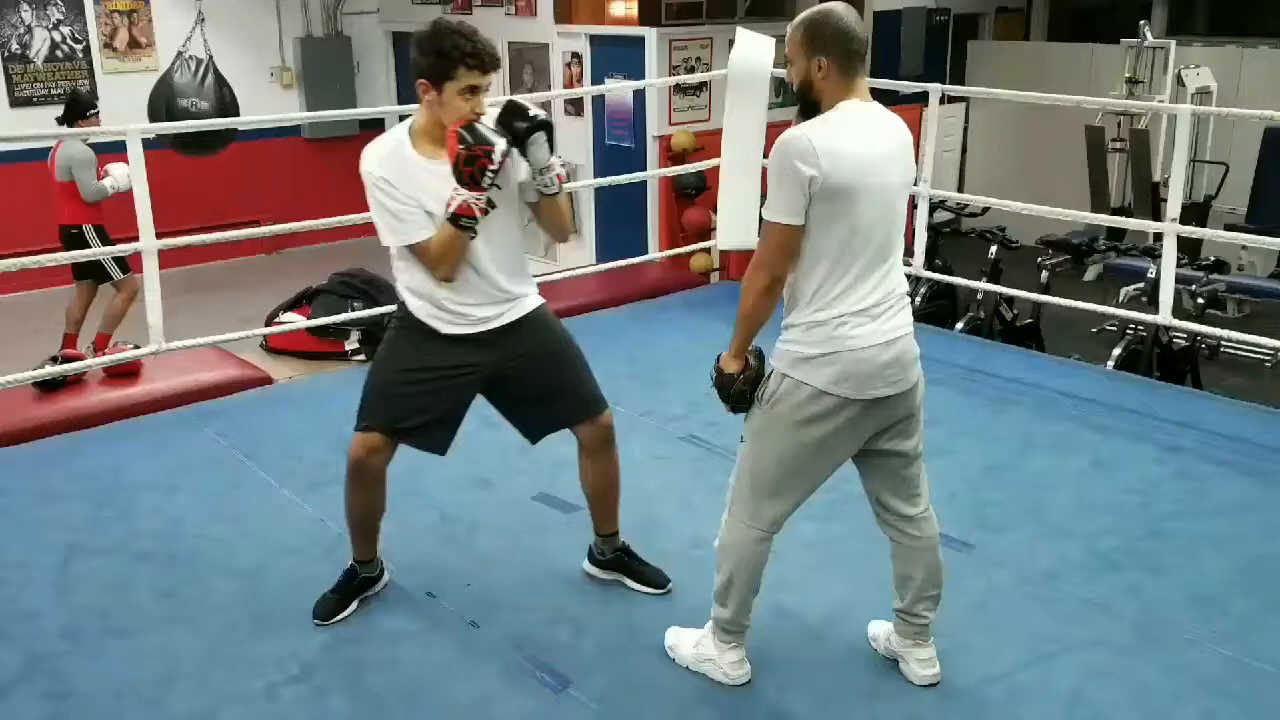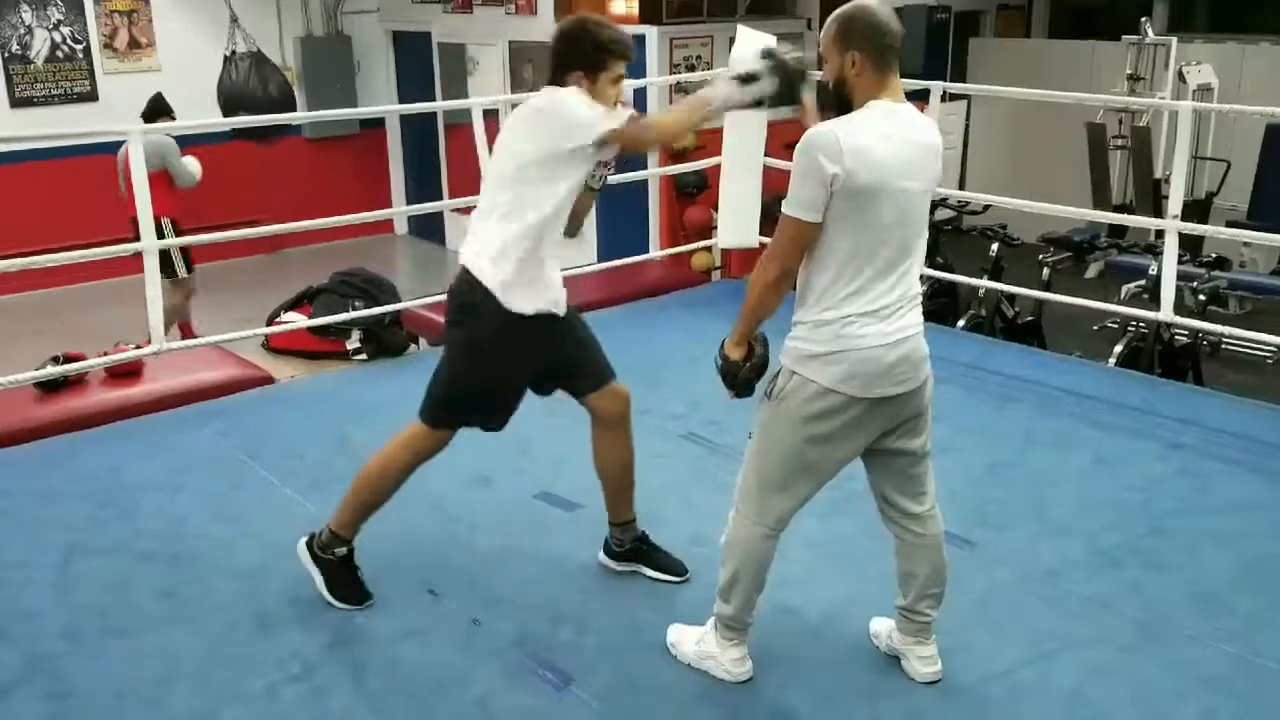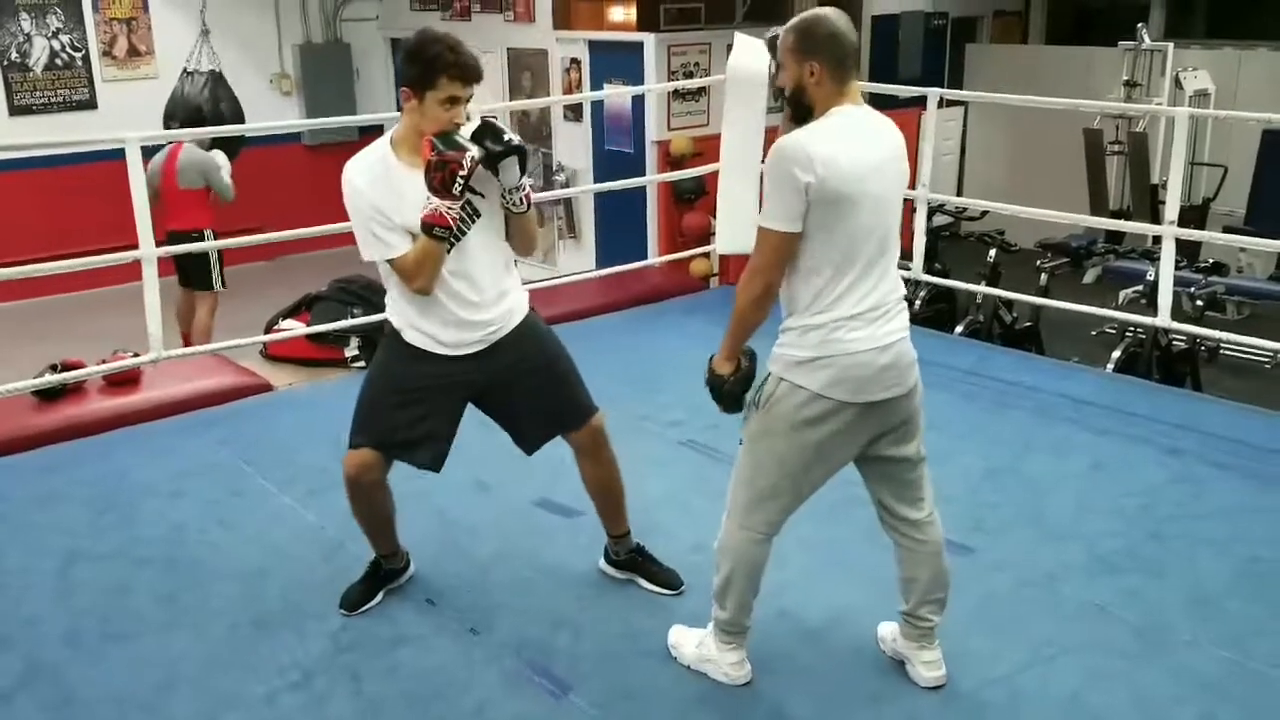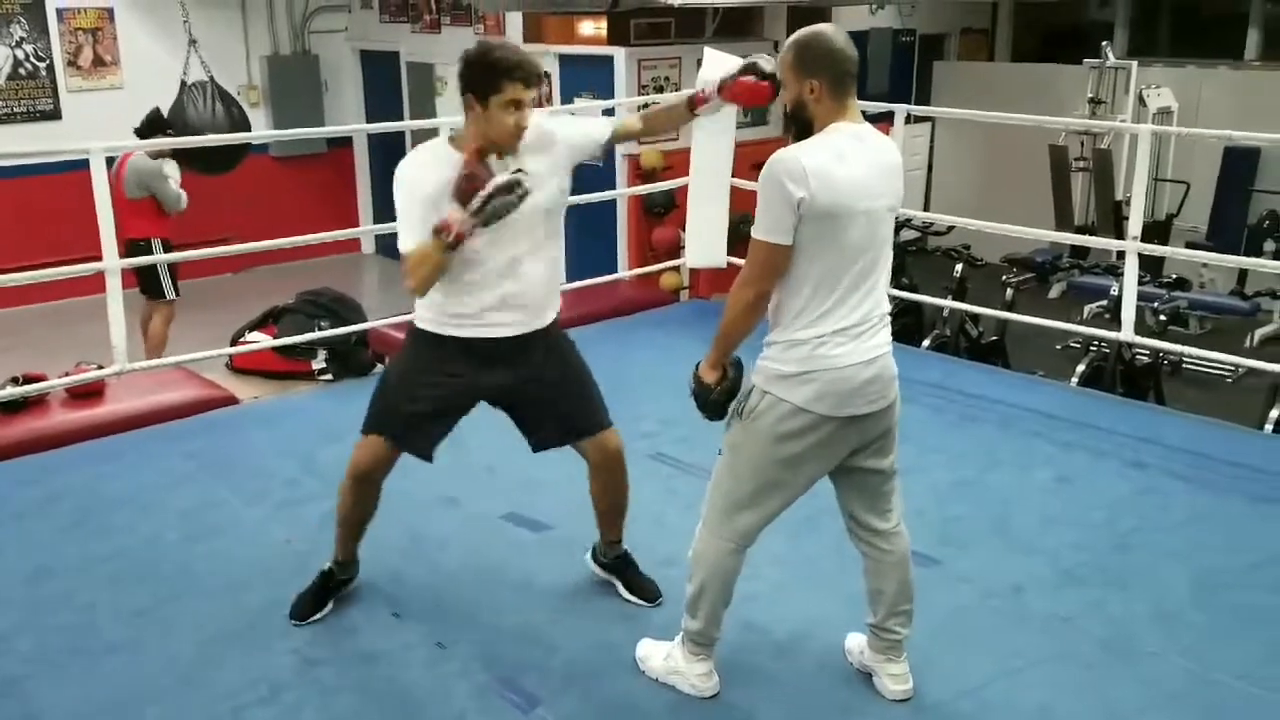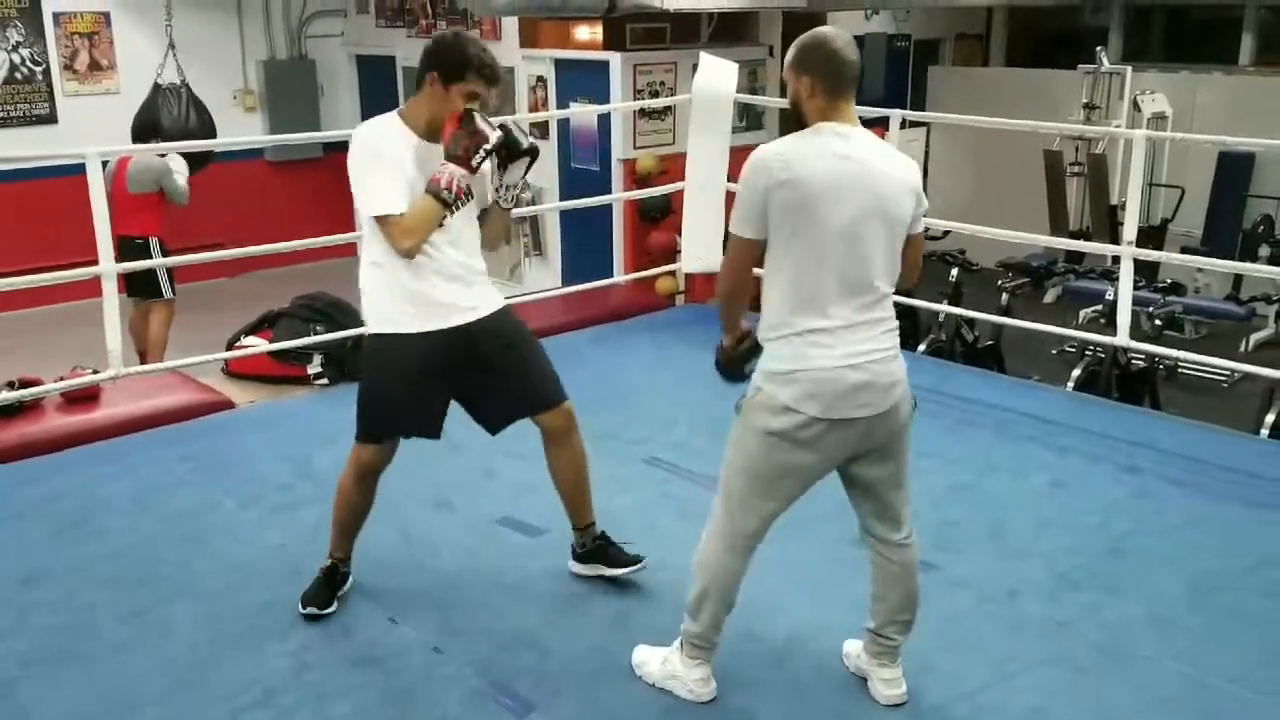
dt=1s
person 1, frame 1
left shoulder: (801, 145)
right shoulder: (897, 133)
left elbow: (768, 271)
left wrist: (736, 351)
left hip: (820, 368)
right hip: (895, 358)
left knee: (751, 511)
right knee: (907, 507)
left ankle: (724, 646)
right ankle: (916, 644)
person 1, frame 2
left shoulder: (827, 143)
right shoulder: (927, 137)
left elbow: (780, 263)
left wrist: (740, 339)
left hip: (829, 366)
right hip: (906, 359)
left knee: (758, 508)
right knee: (914, 506)
left ankle: (726, 643)
right ankle: (917, 640)
person 1, frame 3
left shoulder: (796, 151)
right shoulder: (889, 135)
left elbow: (764, 275)
left wrist: (730, 354)
right wrist: (799, 103)
left hip: (817, 372)
right hip: (892, 362)
left knee: (750, 512)
right knee: (911, 510)
left ankle: (725, 647)
right ankle: (922, 645)
person 1, frame 4
left shoulder: (792, 167)
right shoulder: (886, 153)
left elbow: (755, 287)
left wrist: (716, 360)
right wrist: (796, 124)
left hip: (800, 387)
right hip: (874, 379)
left knee: (725, 524)
right knee: (880, 523)
left ankle: (694, 659)
right ankle: (889, 658)
person 1, frame 5
left shoulder: (772, 161)
right shoulder: (902, 168)
left elbow: (735, 274)
left wrist: (731, 328)
left hip: (796, 389)
right hip: (880, 384)
left knee: (731, 529)
right knee: (891, 531)
left ankle: (692, 663)
right ankle: (884, 663)
person 2, frame 1
left shoulder: (505, 134)
right shoulder: (384, 160)
left elbow: (564, 232)
right elbow: (444, 267)
left wrist: (543, 161)
right wrist: (471, 192)
left hip: (517, 317)
right hip: (433, 328)
left knee: (597, 428)
right knee: (366, 451)
left ankle: (608, 551)
right ankle: (365, 568)
person 2, frame 2
left shoulder: (565, 128)
right shoulder: (551, 108)
right elbow: (649, 134)
left wrist: (594, 169)
right wrist: (726, 92)
left hip: (535, 300)
right hip: (493, 301)
left knee: (612, 404)
right knee: (433, 432)
left ankle: (623, 540)
right ankle: (330, 543)
person 2, frame 3
left shoulder: (479, 146)
right shoulder: (365, 174)
left elbow: (526, 246)
right elbow: (417, 279)
left wrist: (513, 179)
right wrist: (443, 203)
left hip: (508, 328)
right hip: (423, 346)
left knee: (589, 432)
right knee: (361, 467)
left ankle: (622, 550)
right ankle: (391, 562)
person 2, frame 4
left shoulder: (551, 133)
right shoulder: (420, 170)
left elbow: (644, 125)
right elbow: (419, 279)
left wrist: (714, 93)
right wrist: (465, 215)
left hip: (532, 335)
right hip: (445, 337)
left knee: (606, 447)
right knee: (370, 458)
left ankle: (611, 554)
right ankle: (341, 567)
person 2, frame 5
left shoulder: (470, 142)
right shoulder: (376, 140)
left elbow: (490, 235)
right elbow: (405, 239)
left wrist: (512, 175)
right wrist: (452, 174)
left hip: (477, 312)
right hip: (405, 326)
left knee: (560, 418)
right knee: (370, 457)
left ankle: (588, 543)
right ankle: (337, 565)
person 3, frame 1
left shoulder: (61, 148)
right shoulder: (80, 152)
right elbow: (90, 193)
left wrist: (103, 176)
right wrist: (115, 183)
left hip: (71, 229)
right hip: (85, 229)
left knee: (85, 290)
right knee: (128, 288)
left ankle: (68, 349)
right ankle: (98, 347)
person 3, frame 2
left shoulder: (126, 149)
right shoulder: (163, 143)
left elbow: (126, 187)
right elbow: (185, 182)
right wrist: (192, 171)
left hip: (141, 222)
right hip: (160, 223)
left knee: (177, 283)
right knee: (183, 286)
left ankle: (188, 337)
person 3, frame 3
left shoulder: (159, 159)
right shoulder: (202, 158)
left elbow: (152, 197)
right elbow: (229, 196)
right wrist: (224, 174)
left hip: (173, 235)
right hip: (198, 235)
left knee: (188, 291)
right knee: (207, 301)
left ankle: (189, 348)
person 3, frame 4
left shoulder: (124, 162)
right shoulder: (149, 168)
right elbow: (174, 205)
right wrist: (172, 180)
left hip: (134, 243)
right hip: (152, 244)
left knee: (152, 305)
right knee: (164, 310)
left ankle: (152, 360)
person 3, frame 5
left shoulder: (115, 164)
right shoulder: (156, 165)
right elbow: (181, 199)
right wrist: (180, 175)
left hip: (125, 242)
right hip: (146, 243)
left knee: (140, 304)
right knee: (163, 307)
left ankle: (145, 363)
